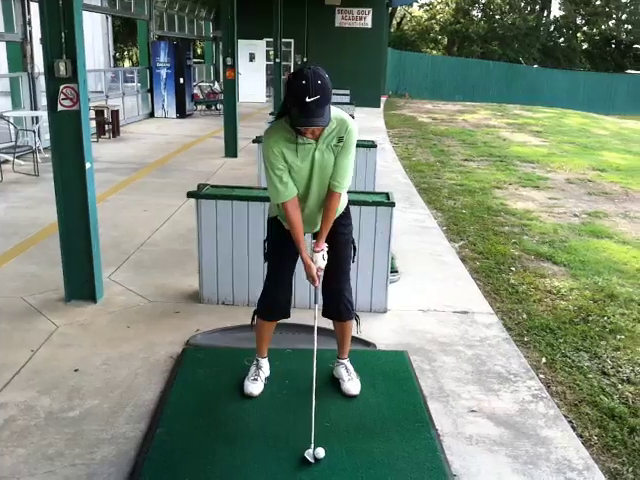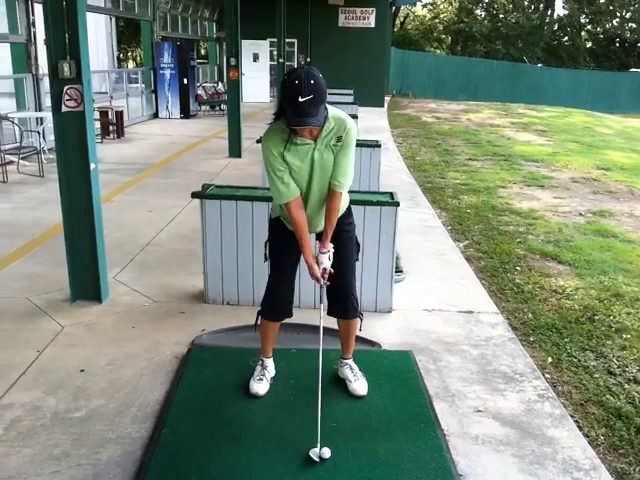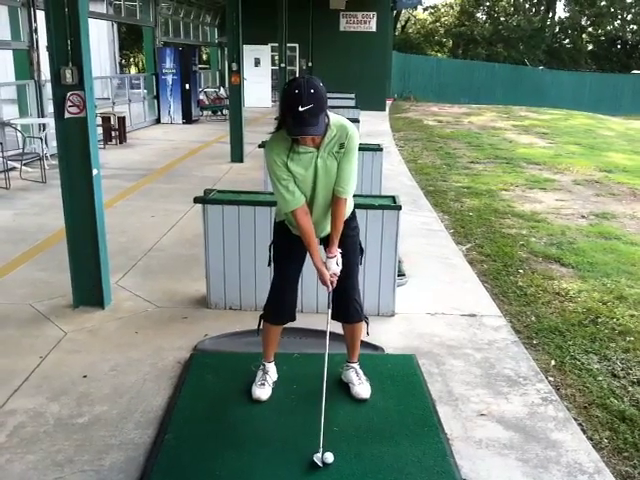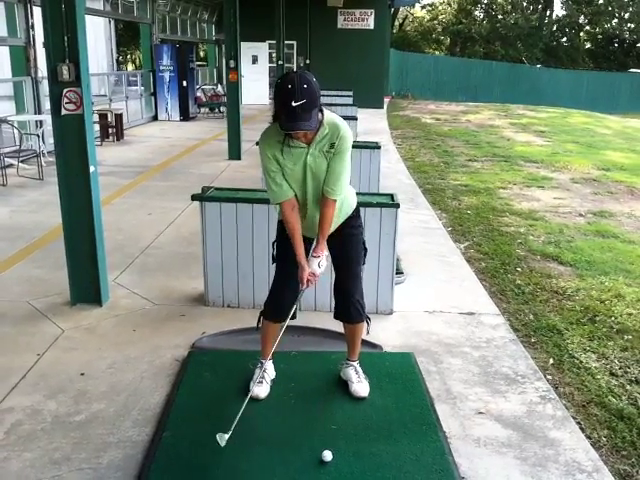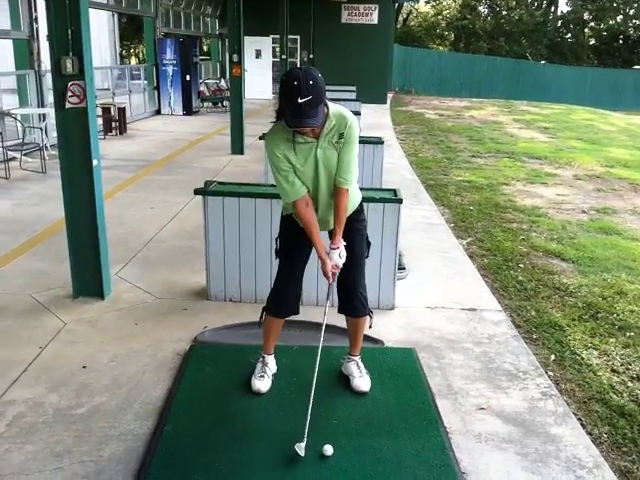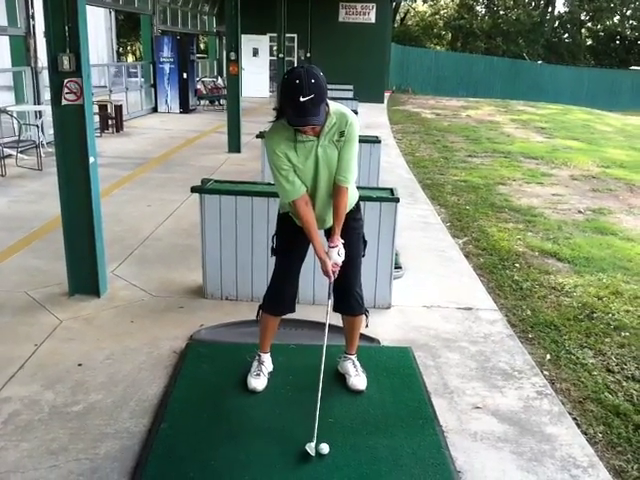
dt=0.5s
person 1, frame 1
left shoulder: (345, 128)
right shoulder: (274, 138)
left elbow: (336, 190)
right elbow: (288, 201)
left wrist: (322, 242)
right wrist: (304, 255)
left hip: (334, 217)
right hip: (286, 220)
left knee: (341, 293)
right knee: (275, 291)
left ankle: (343, 362)
right ankle: (260, 362)
person 1, frame 2
left shoulder: (344, 127)
right shoulder: (273, 140)
left elbow: (337, 189)
right elbow: (291, 202)
left wrist: (326, 243)
right wrist: (308, 256)
left hip: (335, 216)
right hip: (287, 221)
left knee: (345, 291)
right knee: (277, 292)
left ankle: (347, 362)
right ankle: (266, 362)
person 1, frame 3
left shoulder: (346, 134)
right shoulder: (276, 149)
left elbow: (341, 196)
right elbow: (298, 209)
left wrist: (334, 248)
right wrist: (318, 263)
left hip: (340, 221)
right hip: (292, 226)
left knee: (350, 295)
right knee: (280, 295)
left ankle: (352, 366)
right ankle: (267, 366)
person 1, frame 4
left shoulder: (339, 132)
right shoulder: (270, 142)
left elbow: (331, 197)
right elbow: (287, 204)
left wrist: (320, 249)
right wrist: (301, 261)
left hip: (342, 218)
right hip: (294, 222)
left knee: (351, 294)
right knee: (281, 293)
left ankle: (352, 364)
right ankle: (265, 364)
person 1, frame 5
left shoulder: (345, 123)
right shoulder: (276, 140)
left elbow: (343, 186)
right elbow: (301, 201)
left wrist: (337, 240)
right wrist: (322, 254)
left hip: (347, 212)
right hip: (299, 218)
left knee: (354, 289)
right knee: (284, 288)
left ankle: (353, 359)
right ankle: (267, 359)
person 1, frame 6
left shoulder: (346, 121)
right shoulder: (277, 139)
left elbow: (343, 184)
right elbow: (300, 200)
left wrist: (336, 237)
right wrist: (320, 252)
left hip: (344, 211)
right hip: (296, 216)
left knee: (351, 288)
right knee: (281, 286)
left ankle: (350, 358)
right ankle: (263, 357)
